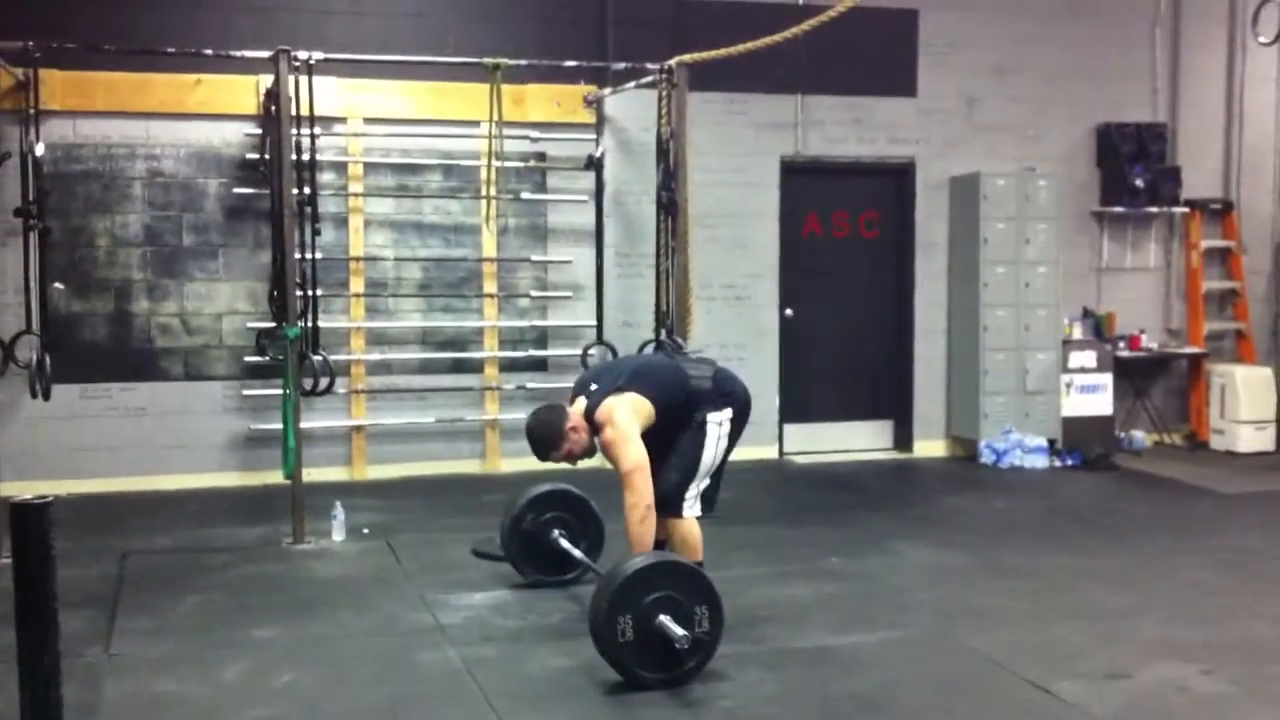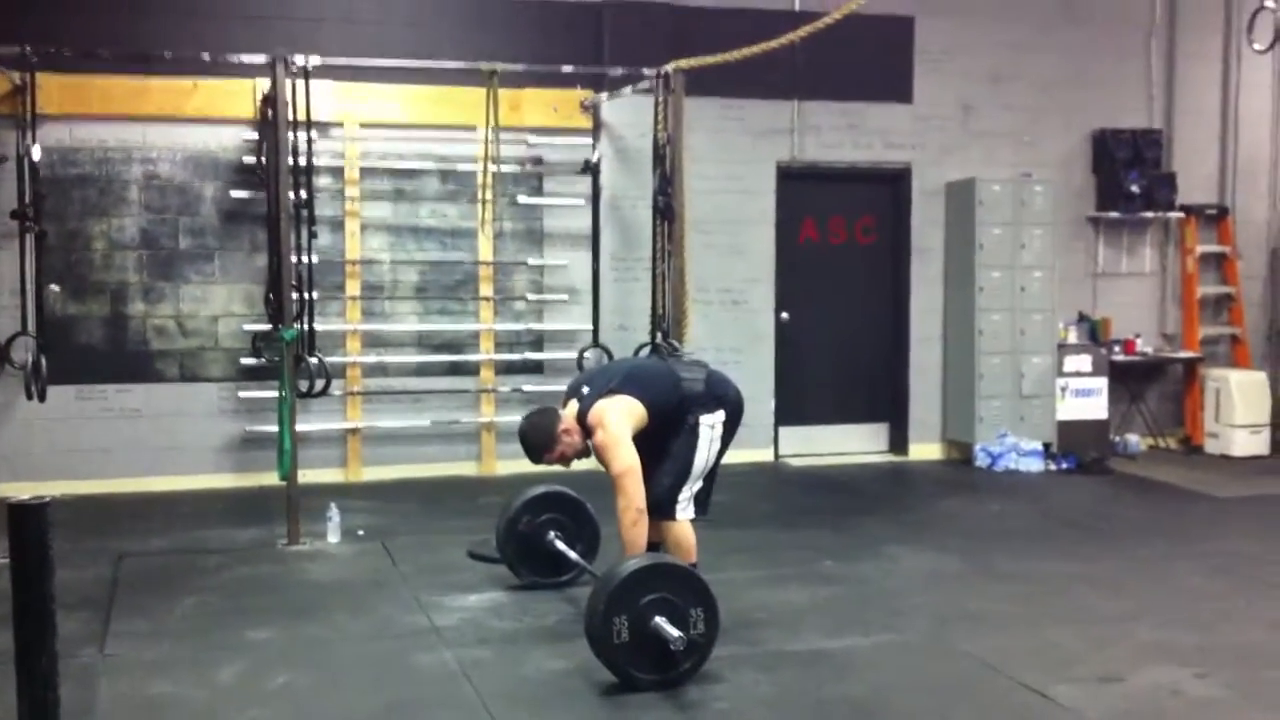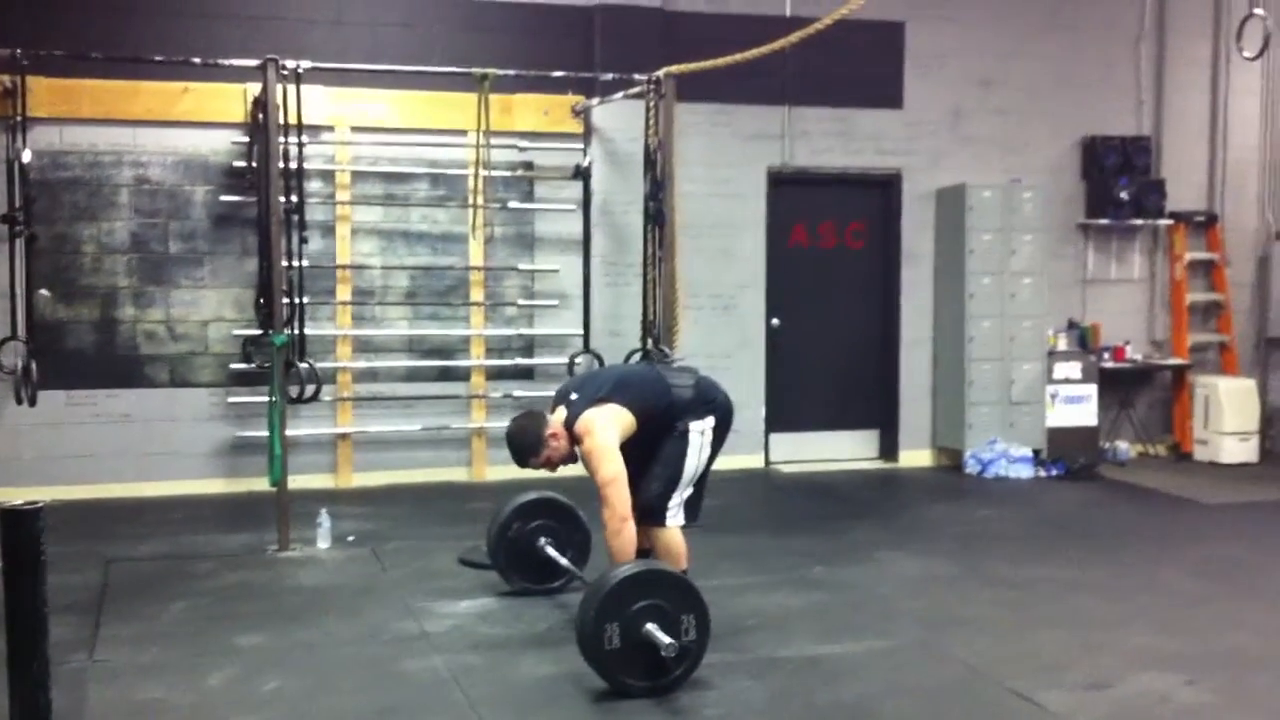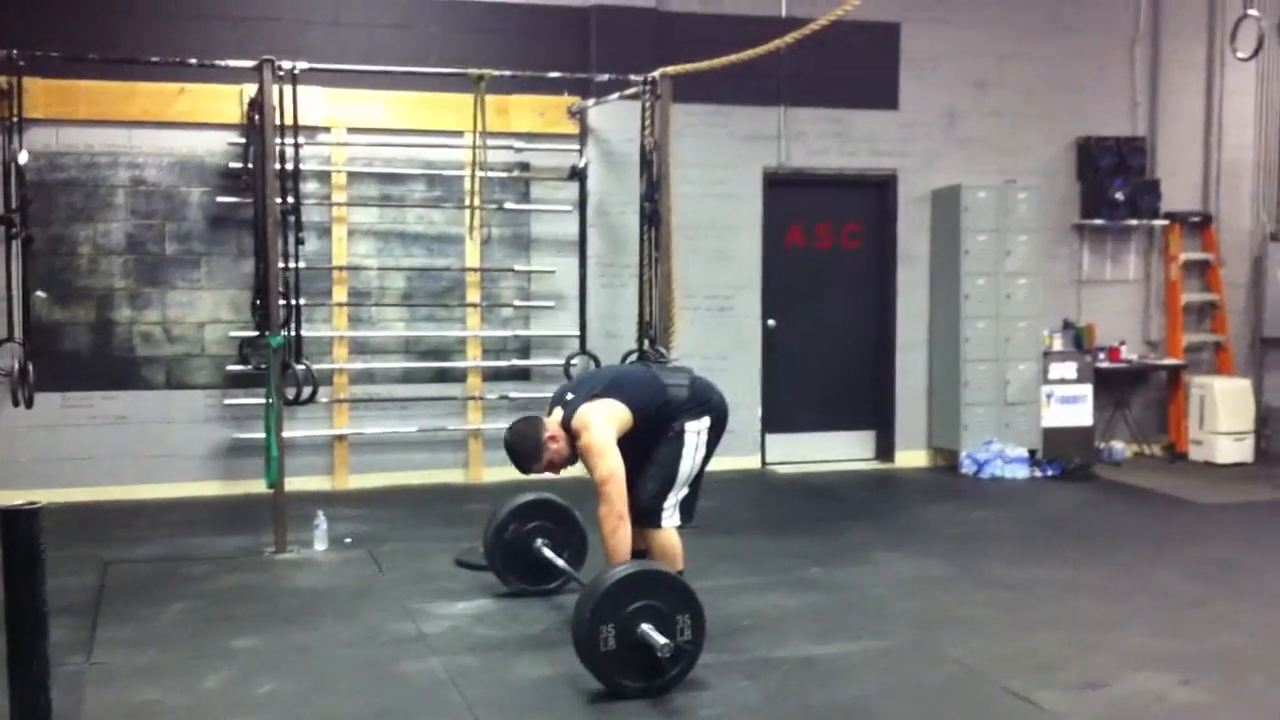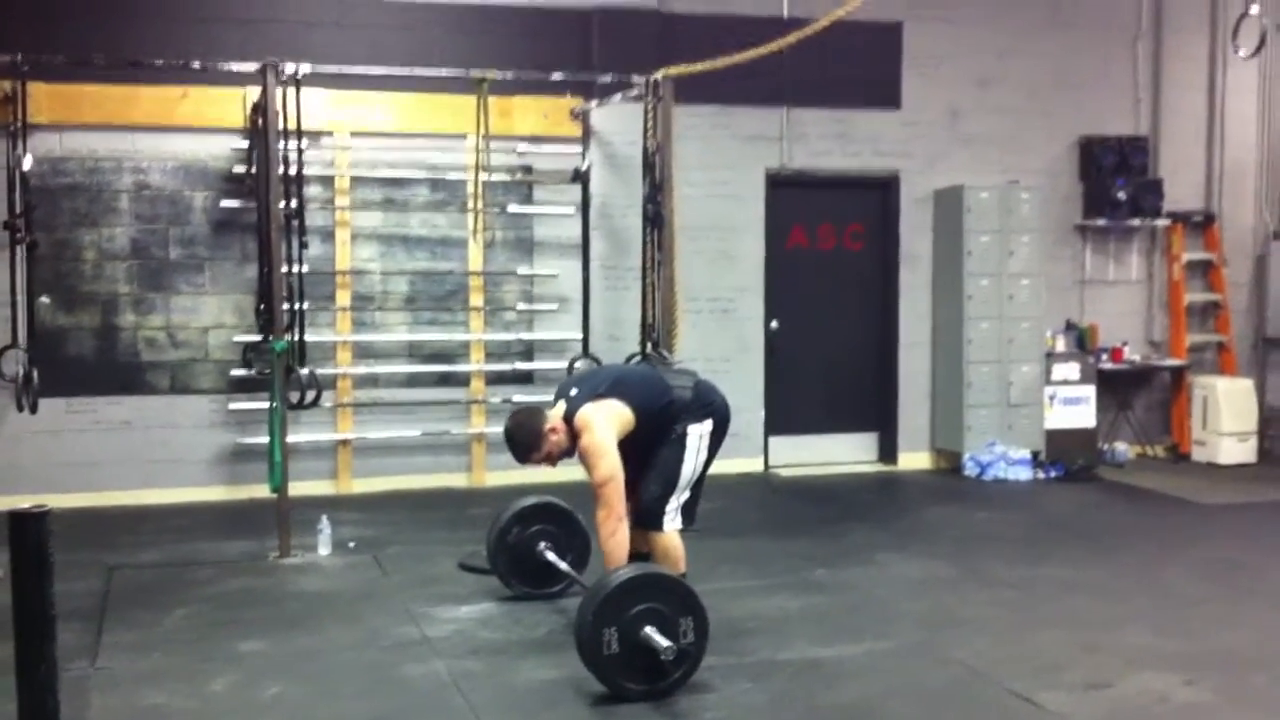
dt=0.3s
person 1, frame 1
left shoulder: (614, 424)
right shoulder: (580, 397)
left elbow: (641, 505)
left hip: (720, 401)
right hip: (685, 400)
left knee: (674, 498)
right knee: (650, 486)
person 1, frame 2
left shoulder: (606, 427)
right shoulder: (573, 400)
left elbow: (633, 508)
left hip: (712, 404)
right hip: (679, 402)
left knee: (667, 501)
right knee: (642, 488)
person 1, frame 3
left shoulder: (593, 433)
right shoulder: (560, 406)
left elbow: (619, 517)
left hip: (703, 410)
right hip: (667, 408)
left knee: (656, 507)
right knee: (630, 496)
person 1, frame 4
left shoulder: (591, 430)
right shoulder: (559, 409)
left elbow: (615, 515)
left hip: (697, 410)
right hip: (663, 410)
left knee: (653, 508)
right knee: (629, 497)
person 1, frame 5
left shoulder: (592, 430)
right shoulder: (563, 402)
left elbow: (612, 517)
left hip: (700, 413)
left knee: (656, 511)
right knee: (629, 500)
